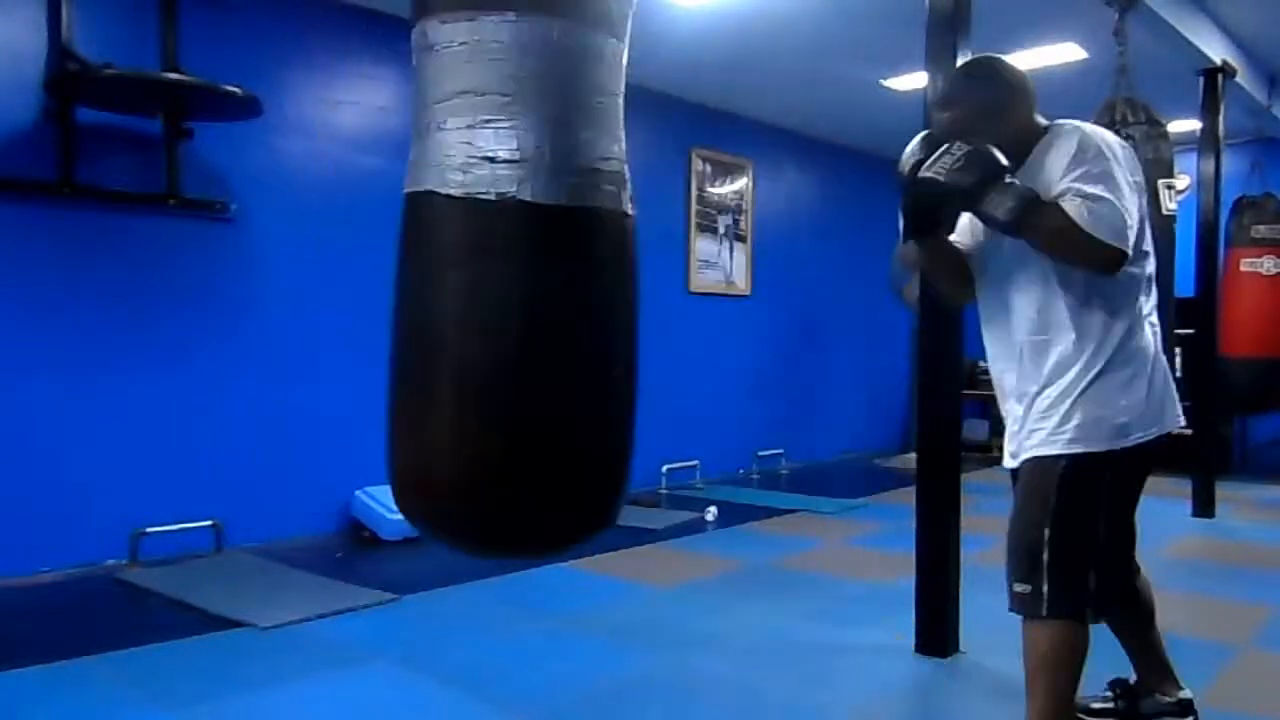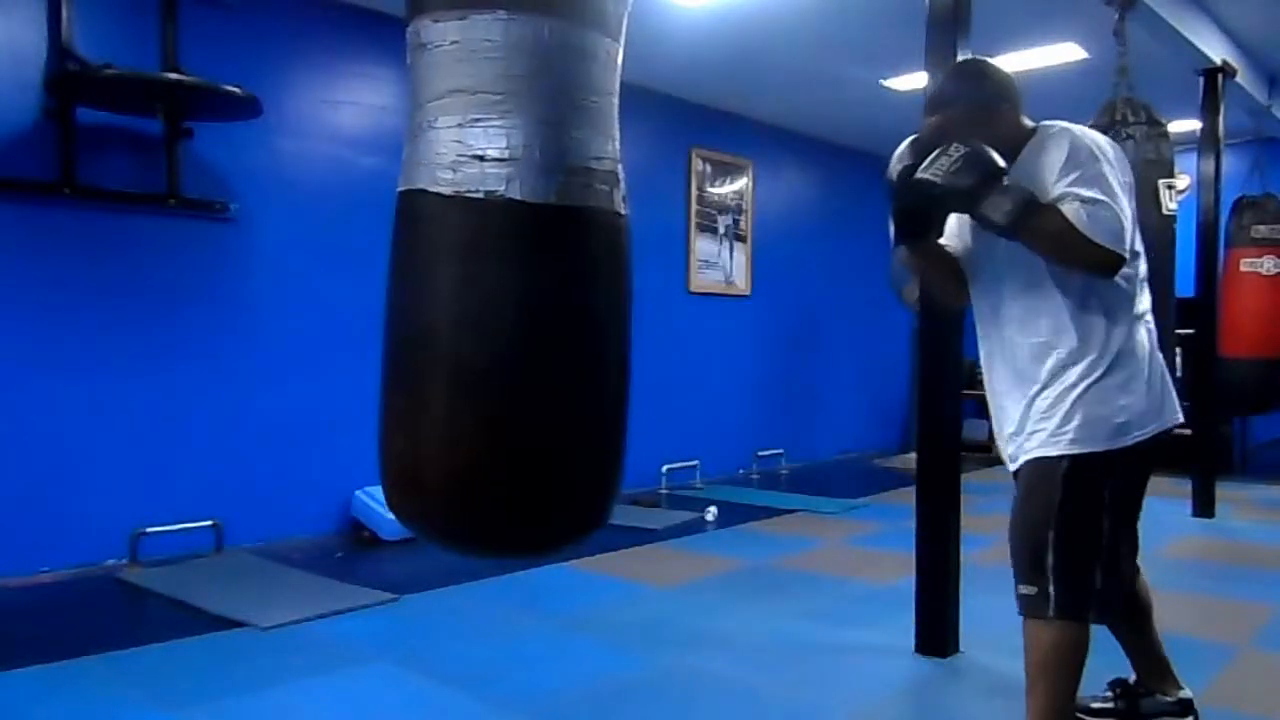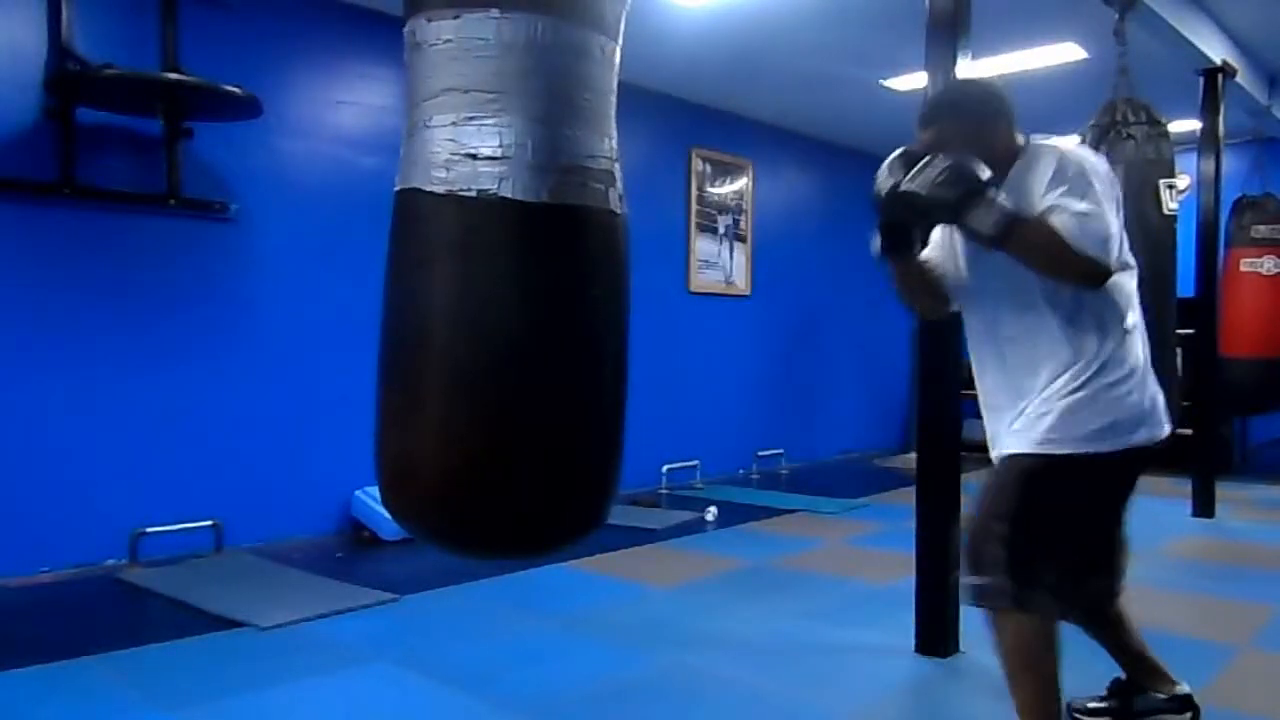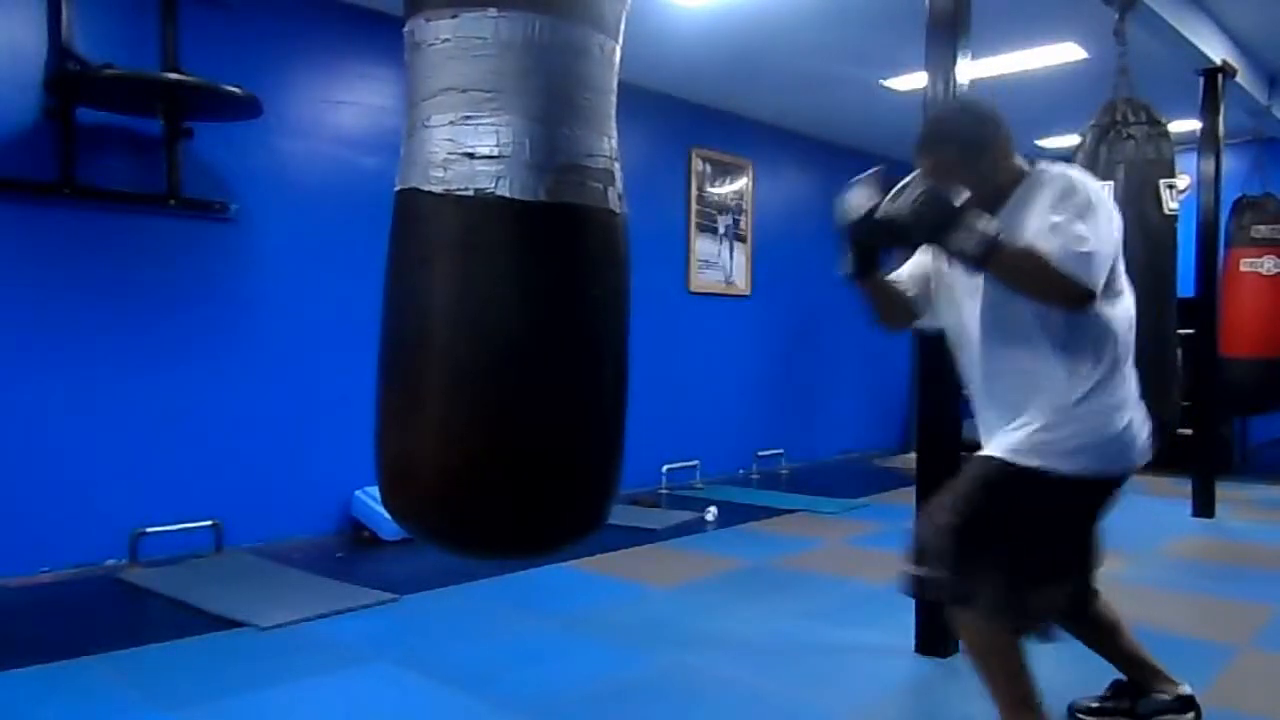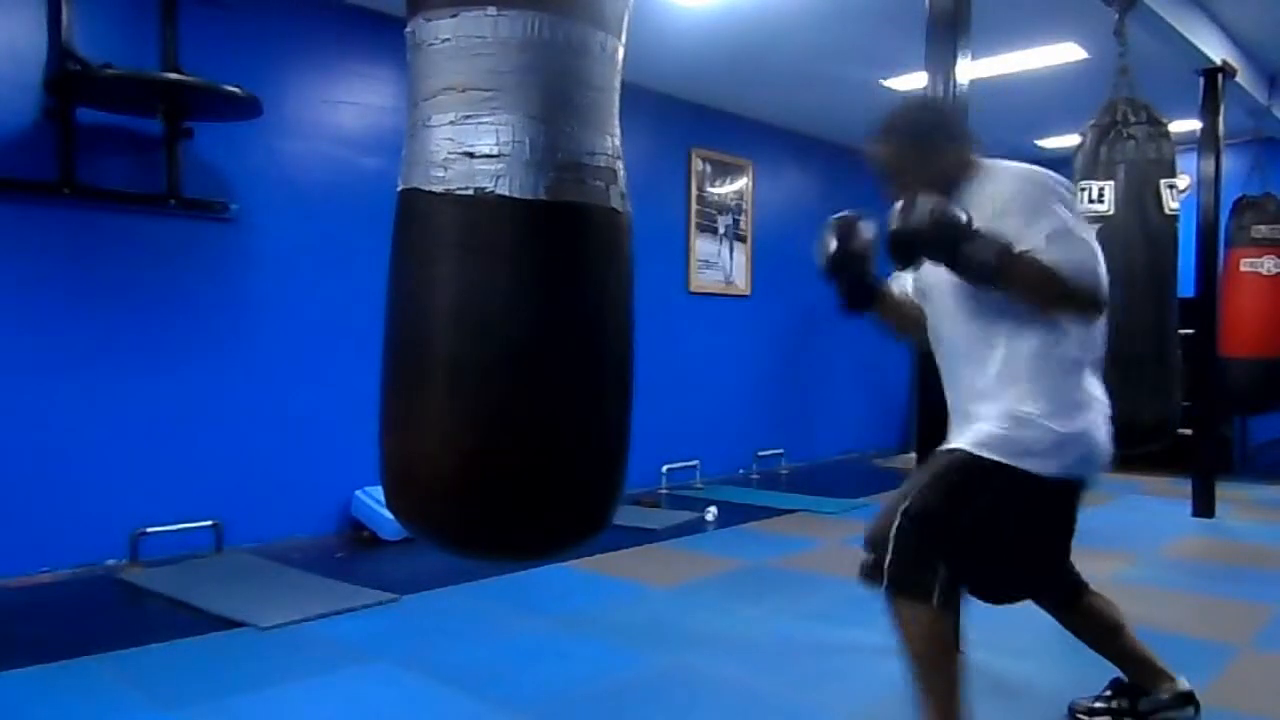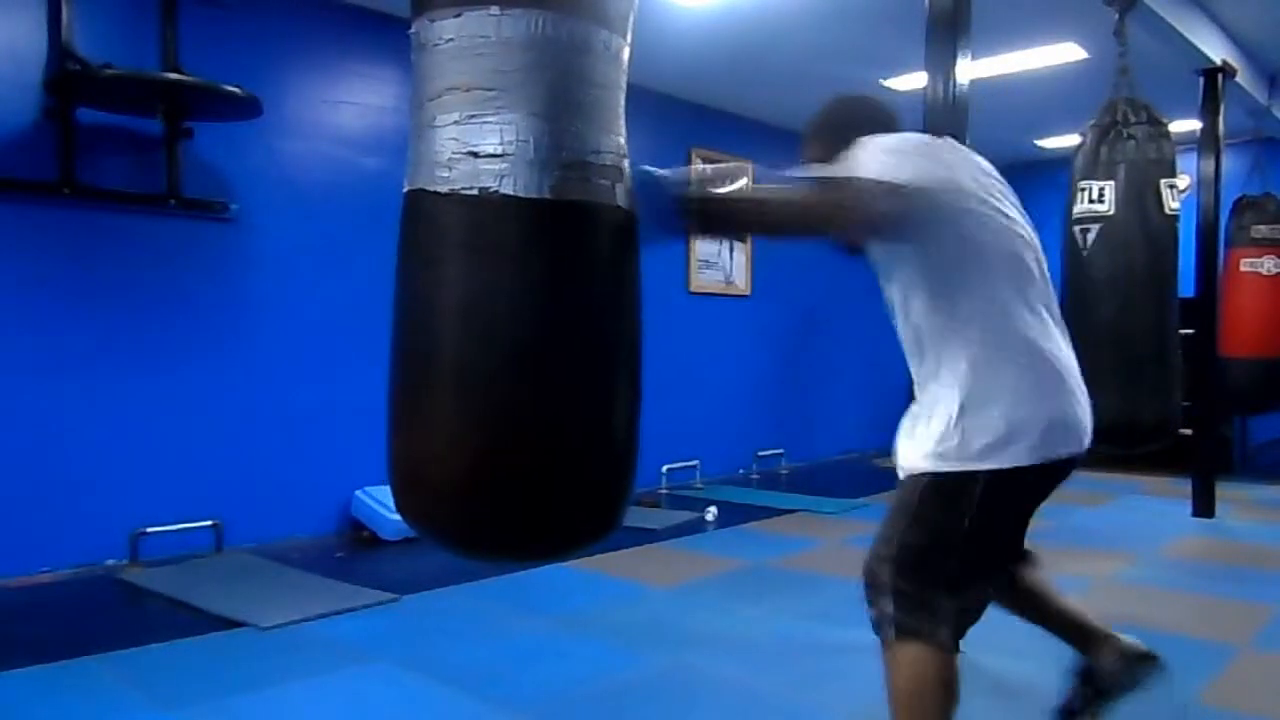
dt=0.3s
person 1, frame 1
left shoulder: (1086, 148)
right shoulder: (990, 169)
left elbow: (1105, 248)
right elbow: (962, 286)
left wrist: (996, 197)
right wrist: (926, 225)
left hip: (1089, 406)
right hip: (1054, 409)
left knee: (1049, 574)
right knee: (1098, 560)
person 1, frame 2
left shoulder: (1075, 150)
right shoulder: (981, 176)
left elbow: (1103, 252)
right elbow: (954, 291)
left wrist: (996, 200)
right wrist: (917, 228)
left hip: (1090, 406)
right hip: (1048, 410)
left knee: (1053, 571)
right knee: (1098, 561)
person 1, frame 3
left shoulder: (1065, 167)
right shoulder: (965, 201)
left elbow: (1091, 263)
right elbow: (931, 300)
left wrist: (982, 213)
right wrist: (898, 239)
left hip: (1092, 413)
right hip: (1043, 422)
left knee: (1002, 560)
right knee: (1063, 573)
person 1, frame 4
left shoulder: (1068, 192)
right shoulder: (953, 233)
left elbow: (1073, 286)
right elbow: (898, 312)
left wrist: (964, 234)
right wrist: (866, 258)
left hip: (1073, 435)
right hip: (1033, 437)
left knee: (952, 553)
right knee: (1045, 583)
person 1, frame 5
left shoulder: (1022, 189)
right shoulder: (942, 207)
left elbow: (1083, 296)
right elbow: (926, 321)
left wrist: (973, 249)
right wrist: (864, 286)
left hip: (1030, 432)
right hip: (1048, 434)
left knee: (904, 552)
right knee: (1042, 575)
person 1, frame 6
left shoulder: (900, 151)
right shoulder: (946, 168)
left elbow: (848, 209)
left wrist: (704, 206)
left hip: (996, 422)
right hip: (1038, 413)
left knee: (910, 594)
right knee: (975, 559)
right ankle: (1109, 653)
